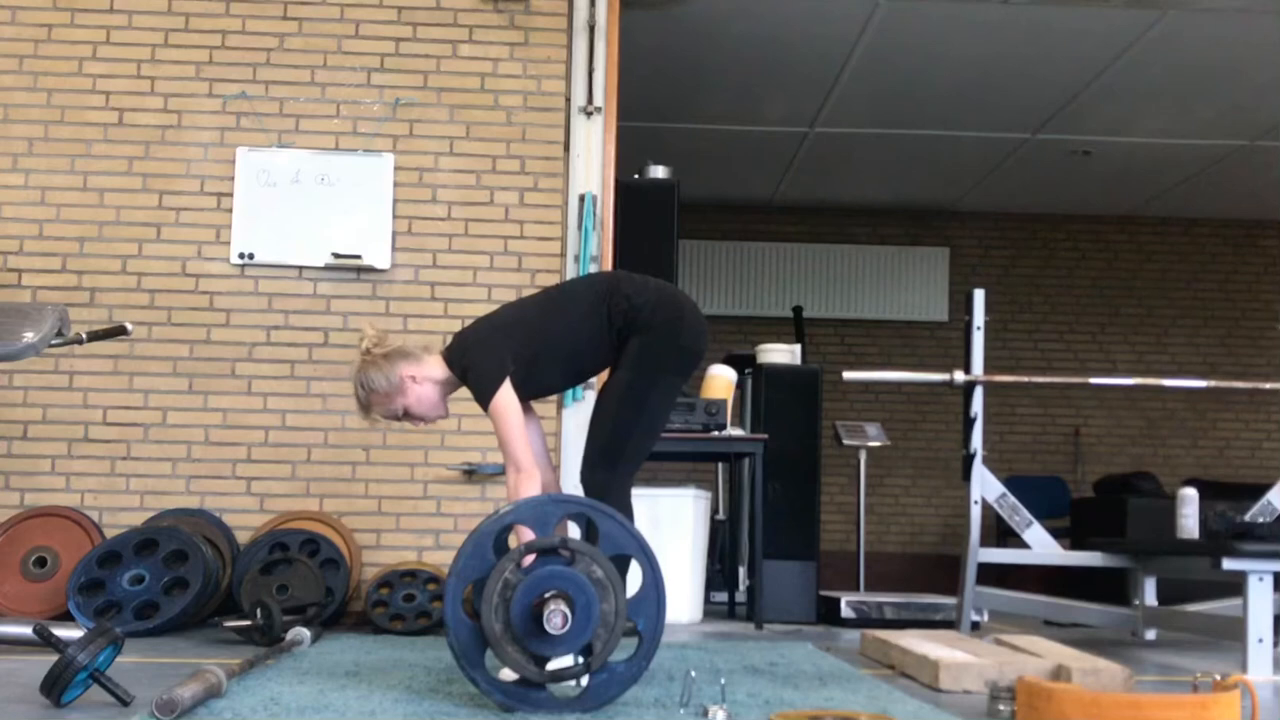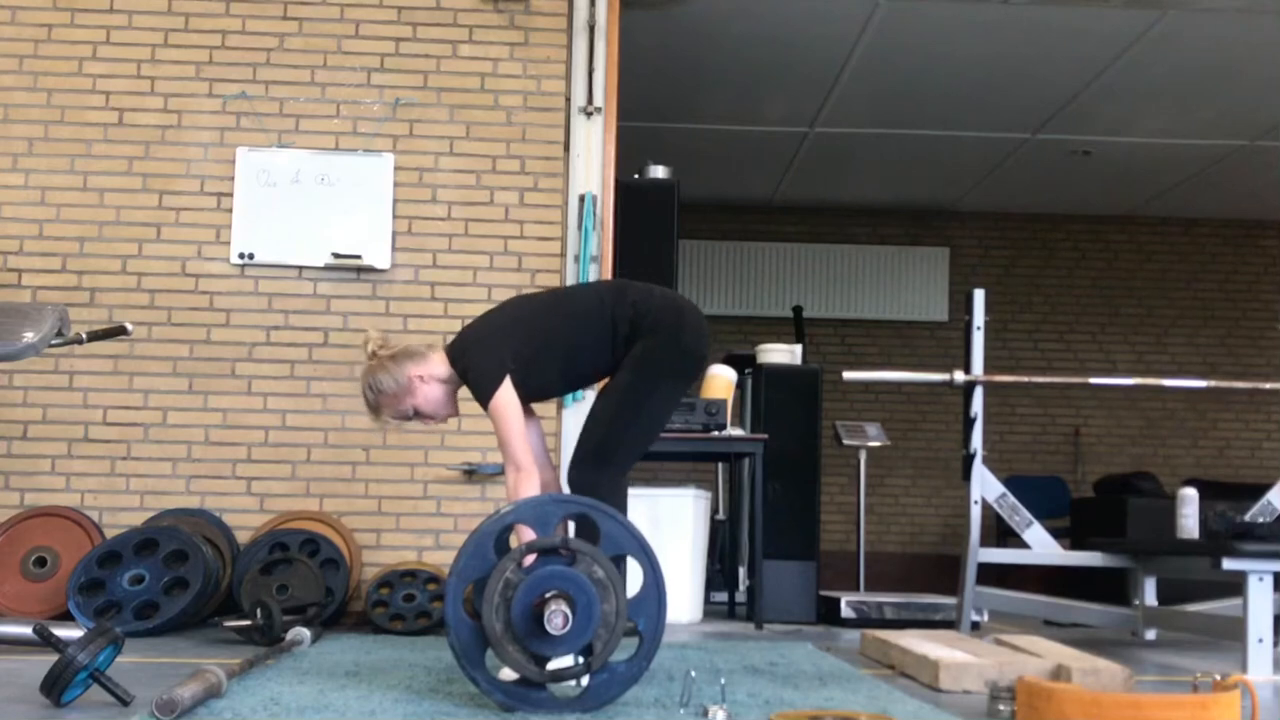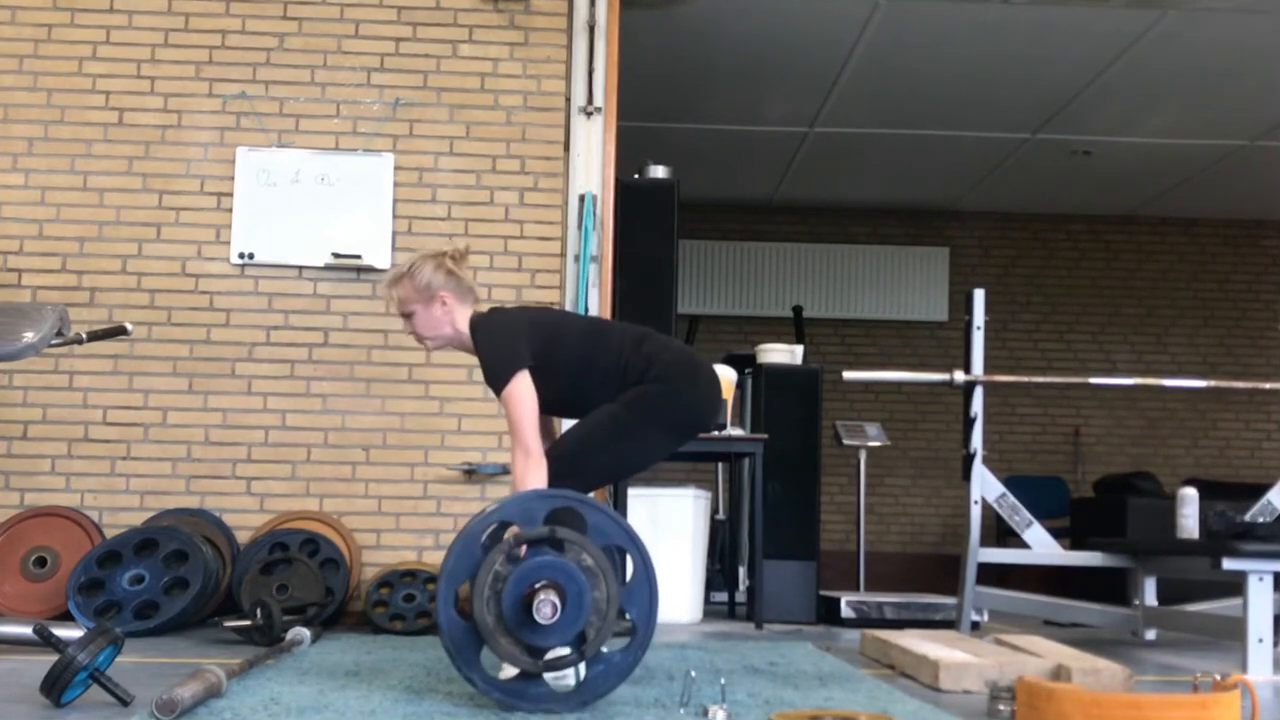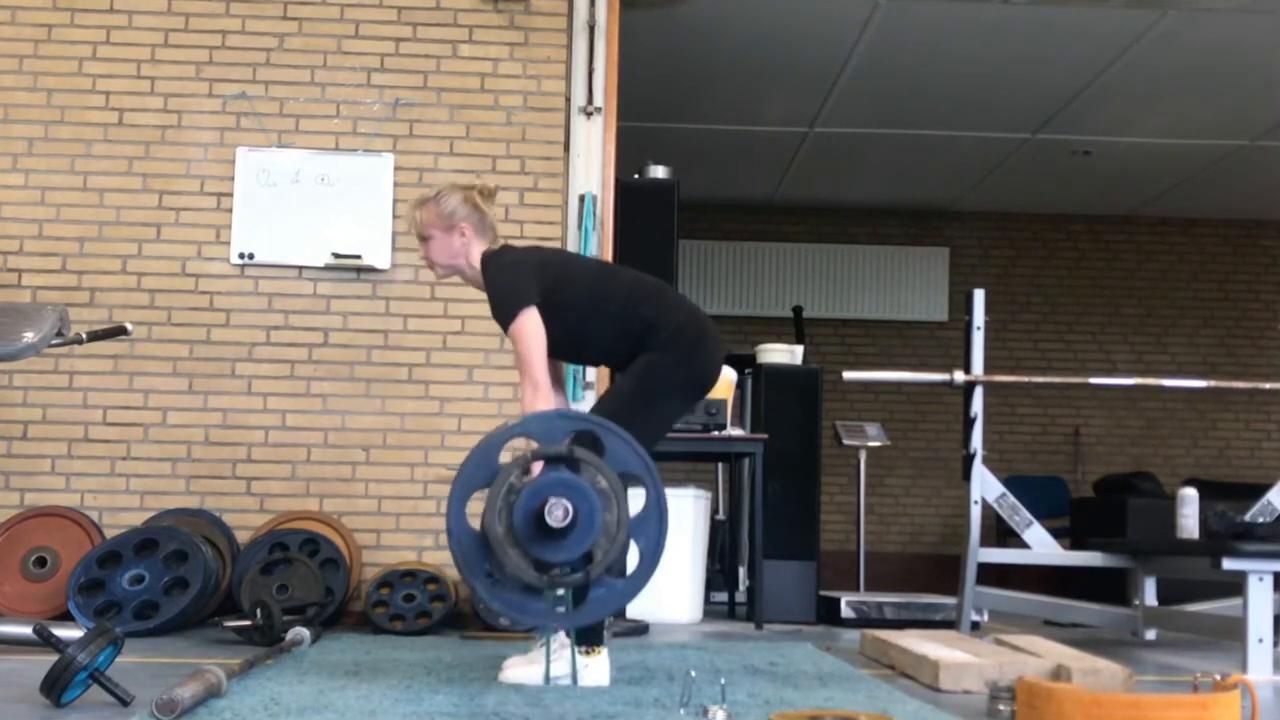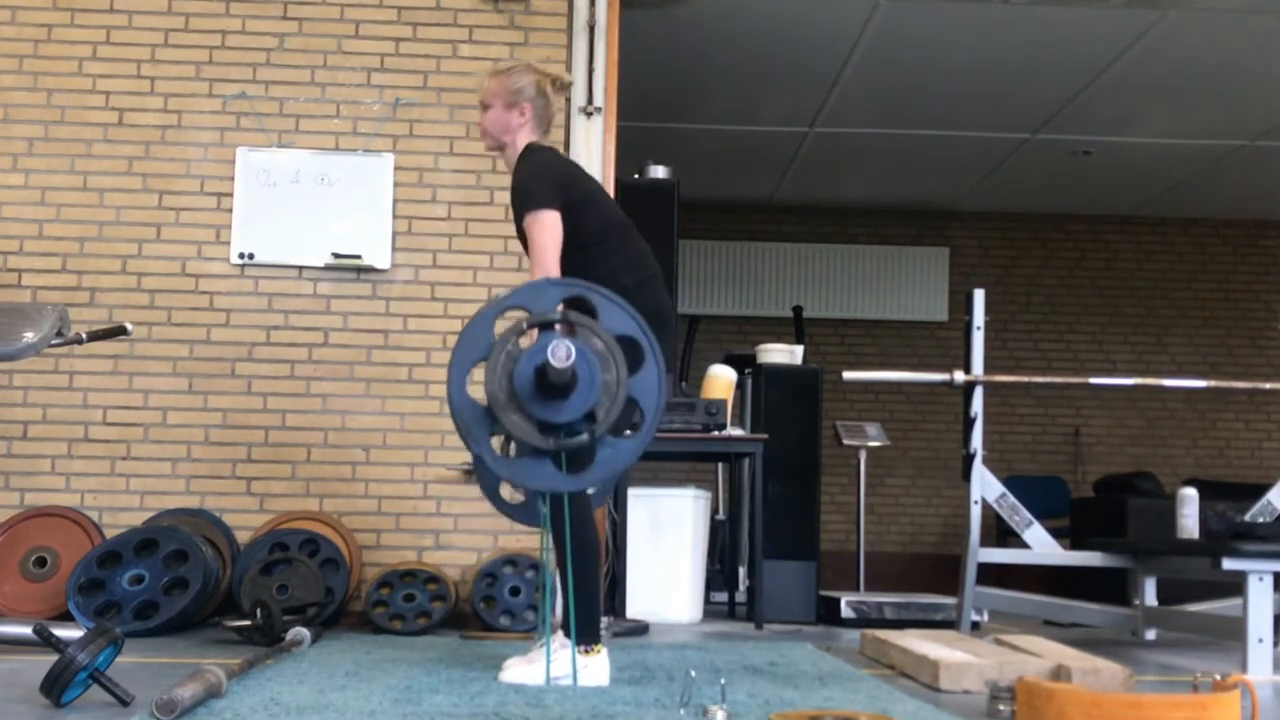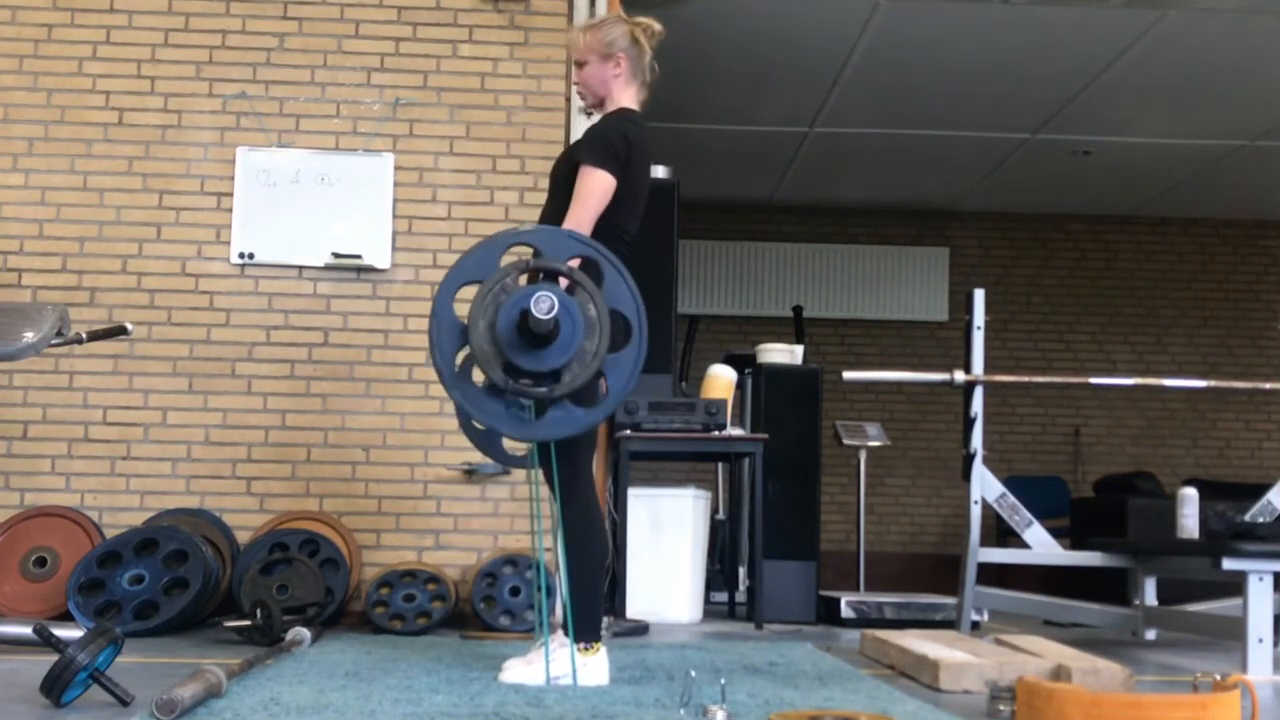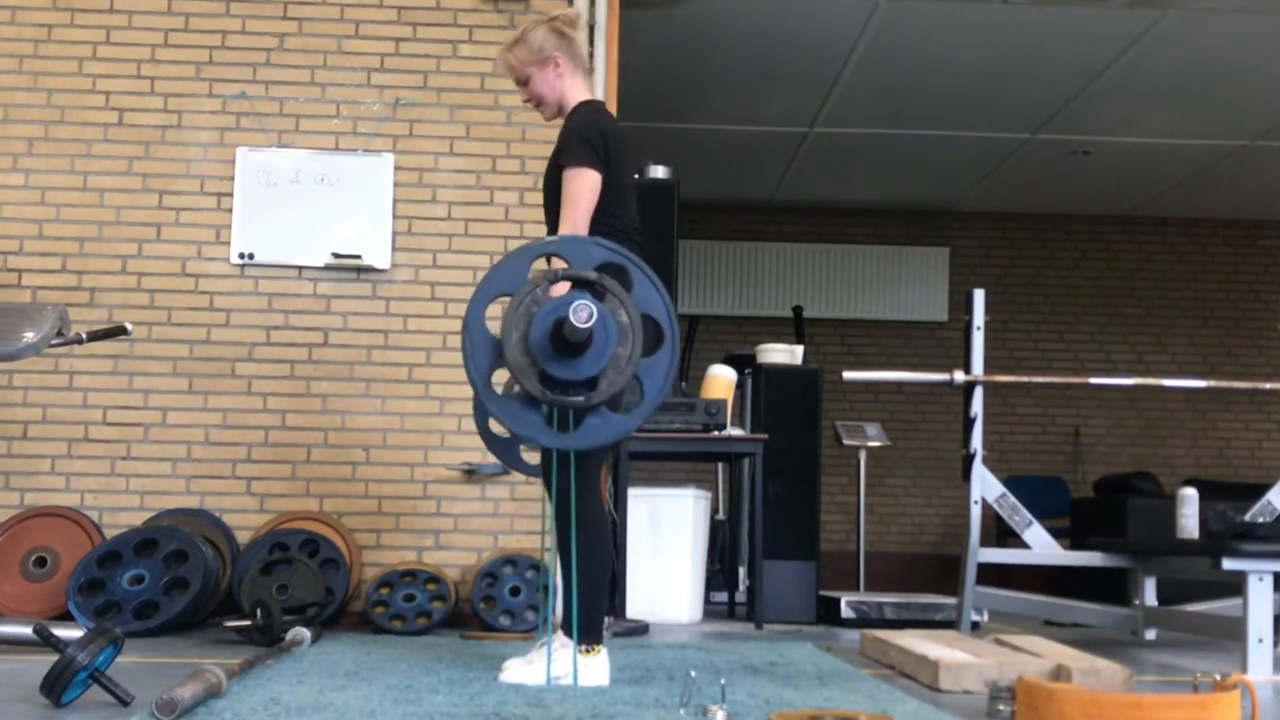
dt=0.7s
person 1, frame 1
left shoulder: (479, 360)
right shoulder: (480, 358)
left elbow: (523, 473)
right elbow: (540, 471)
left hip: (663, 328)
right hip: (654, 328)
left knee: (604, 477)
right knee: (602, 477)
person 1, frame 2
left shoulder: (478, 359)
right shoulder: (482, 355)
left elbow: (522, 471)
right elbow: (539, 469)
left hip: (668, 334)
right hip: (662, 336)
left knee: (591, 476)
right knee: (591, 478)
person 1, frame 3
left shoulder: (496, 339)
right shoulder: (503, 333)
left elbow: (529, 454)
right elbow: (541, 451)
left hip: (675, 388)
right hip: (680, 387)
left knee: (554, 484)
right knee: (555, 485)
person 1, frame 4
left shoulder: (505, 272)
right shoulder: (516, 271)
left elbow: (536, 389)
right elbow: (549, 385)
left hip: (676, 351)
right hip: (673, 351)
left ankle: (585, 652)
right ankle: (580, 636)
person 1, frame 5
left shoulder: (536, 171)
right shoulder: (546, 170)
left elbow: (546, 281)
right elbow: (559, 281)
left ankle: (584, 651)
right ankle: (578, 637)
person 1, frame 6
left shoulder: (610, 133)
right shoulder: (629, 138)
left elbow: (576, 230)
left knee: (570, 482)
right knee: (569, 479)
left ankle: (585, 649)
right ankle: (580, 635)
person 1, frame 7
left shoulder: (584, 127)
right shoulder: (597, 127)
left elbow: (573, 234)
left wrist: (553, 309)
left knee: (575, 484)
right knee: (570, 482)
left ankle: (585, 651)
right ankle: (576, 636)
